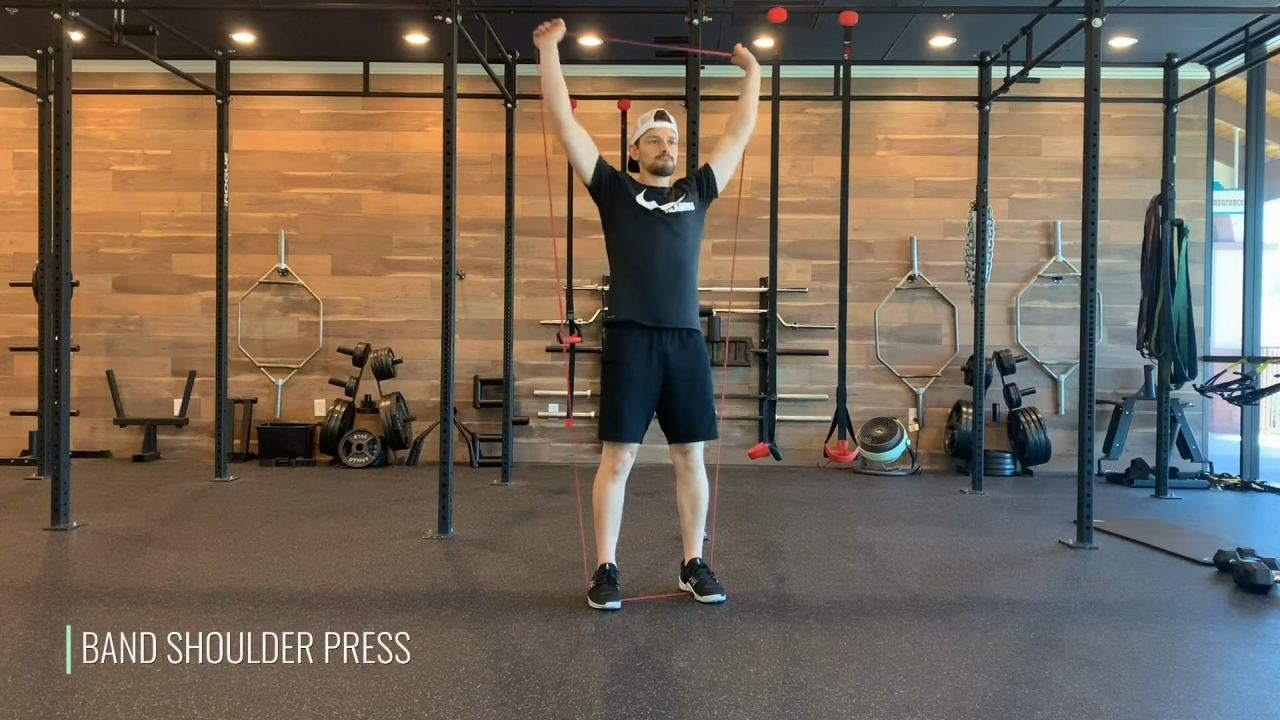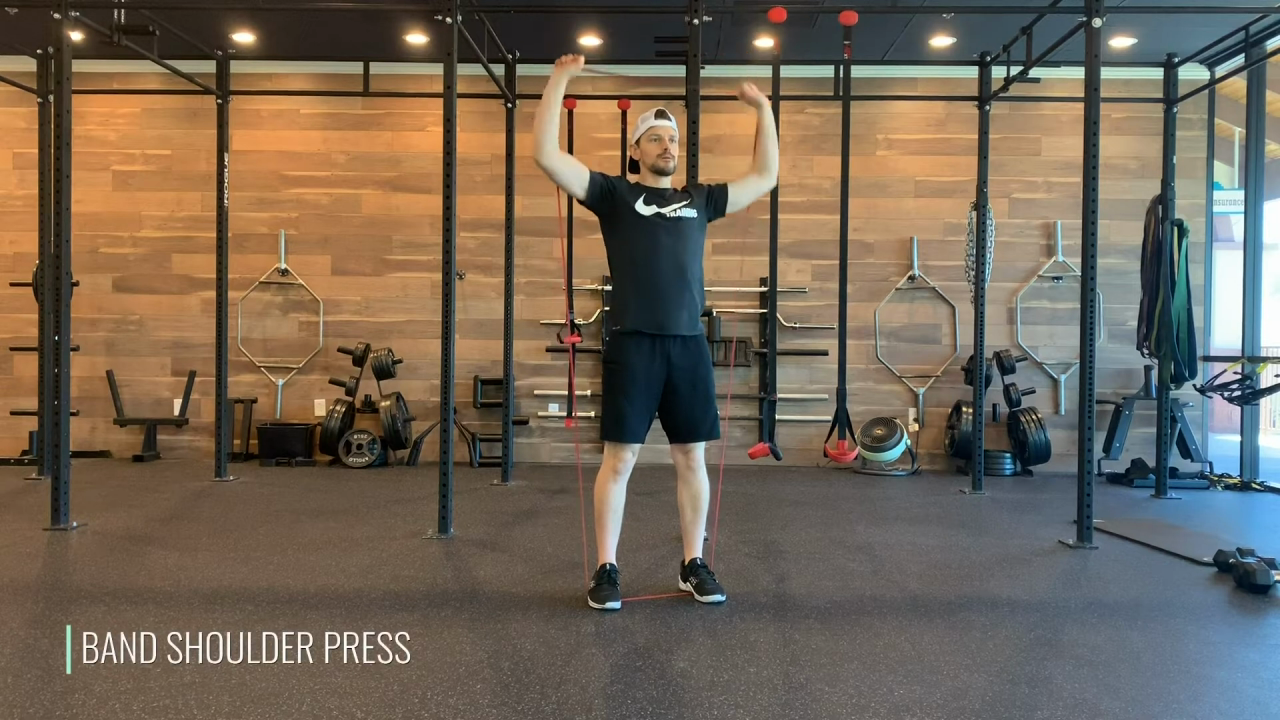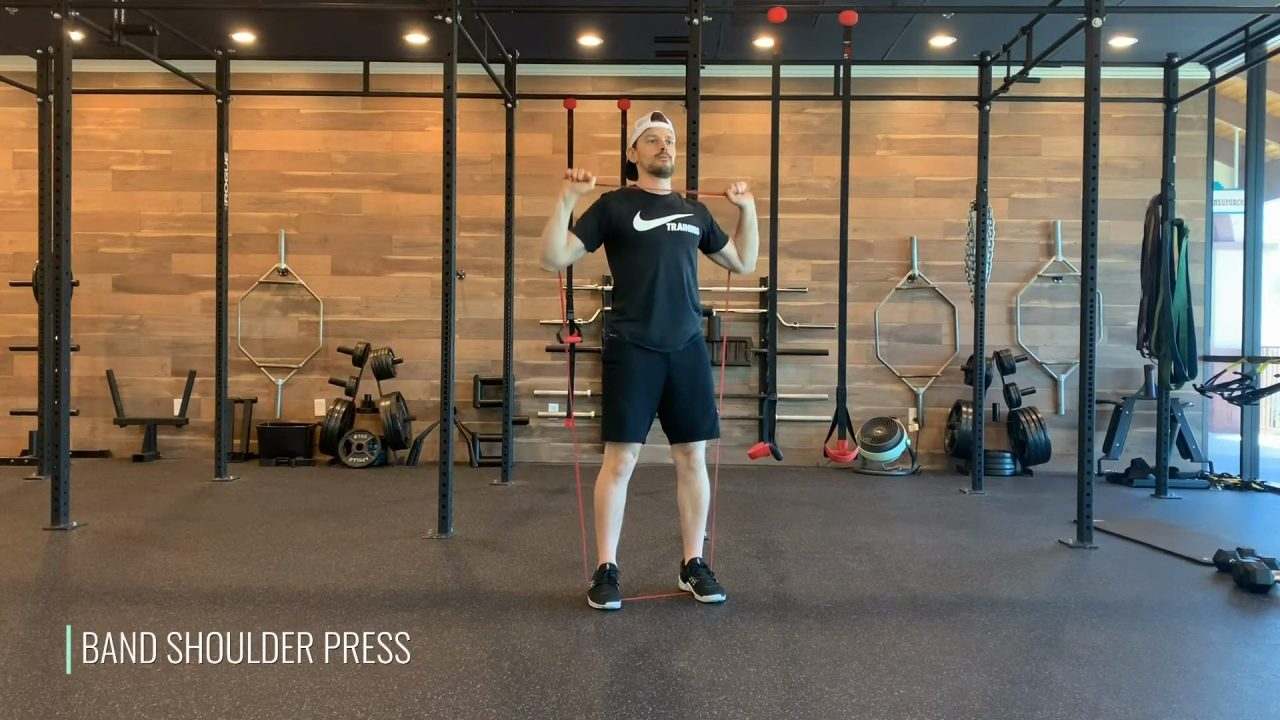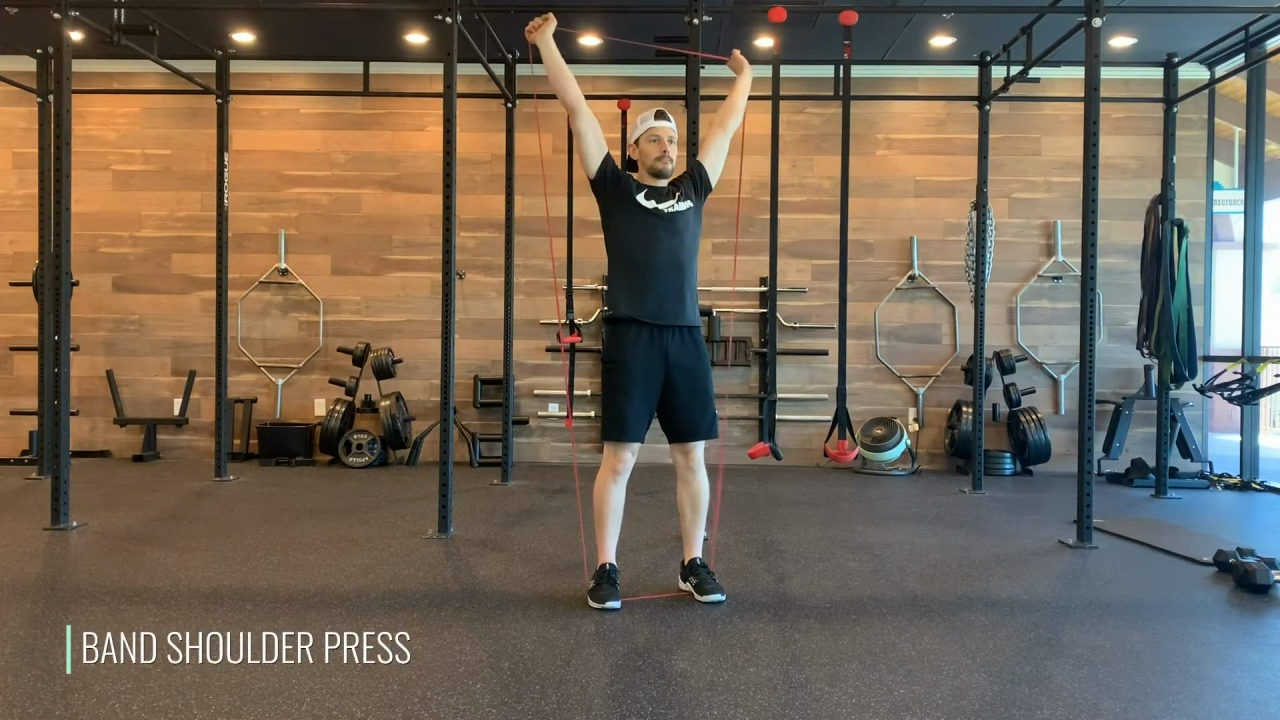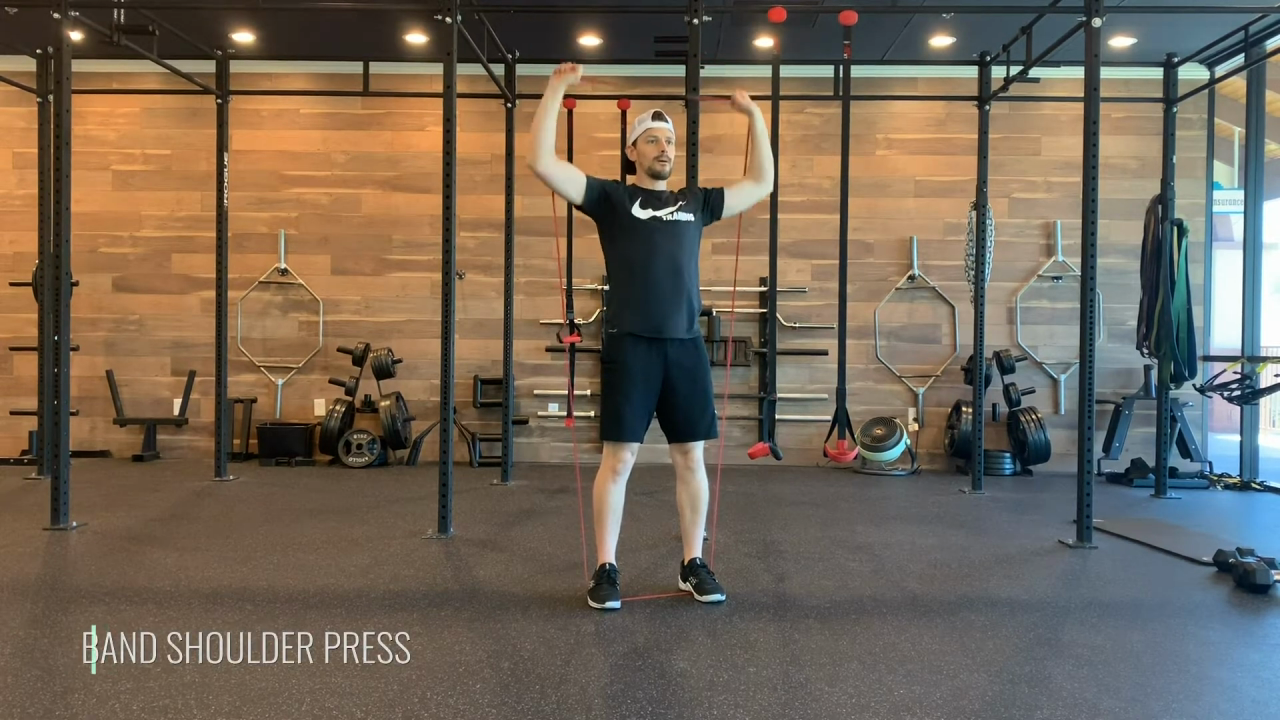
dt=0.7s
person 1, frame 1
left shoulder: (696, 191)
right shoulder: (614, 190)
left elbow: (740, 132)
right elbow: (563, 120)
left wrist: (752, 73)
right wrist: (549, 51)
left hip: (686, 342)
right hip: (631, 342)
left knee: (691, 458)
right knee: (617, 458)
left ankle: (693, 564)
right ankle: (605, 569)
person 1, frame 2
left shoulder: (700, 201)
right shoulder: (614, 195)
left elbow: (765, 174)
right elbow: (546, 155)
left wrist: (762, 106)
right wrist: (558, 81)
left hip: (689, 346)
right hip: (633, 345)
left knee: (691, 458)
right knee: (619, 459)
left ankle: (694, 563)
right ankle: (606, 568)
person 1, frame 3
left shoulder: (695, 210)
right shoulder: (612, 206)
left elbow: (744, 262)
right elbow: (552, 258)
left wrist: (747, 209)
right wrist: (566, 200)
left hip: (688, 347)
right hip: (632, 348)
left knee: (693, 458)
right knee: (620, 460)
left ankle: (693, 564)
right ankle: (606, 570)
person 1, frame 4
left shoulder: (692, 189)
right shoulder: (615, 187)
left elbow: (726, 126)
right elbow: (576, 108)
left wrist: (743, 73)
right wrist: (545, 42)
left hip: (687, 340)
right hip: (632, 341)
left knee: (691, 457)
right knee: (618, 459)
left ankle: (693, 563)
right ankle: (606, 568)
person 1, frame 5
left shoulder: (694, 201)
right shoulder: (611, 197)
left elbow: (760, 186)
right elbow: (540, 163)
left wrist: (755, 118)
right wrist: (555, 90)
left hip: (685, 346)
right hip: (630, 346)
left knee: (690, 457)
right knee: (618, 459)
left ankle: (693, 564)
right ankle: (606, 569)
